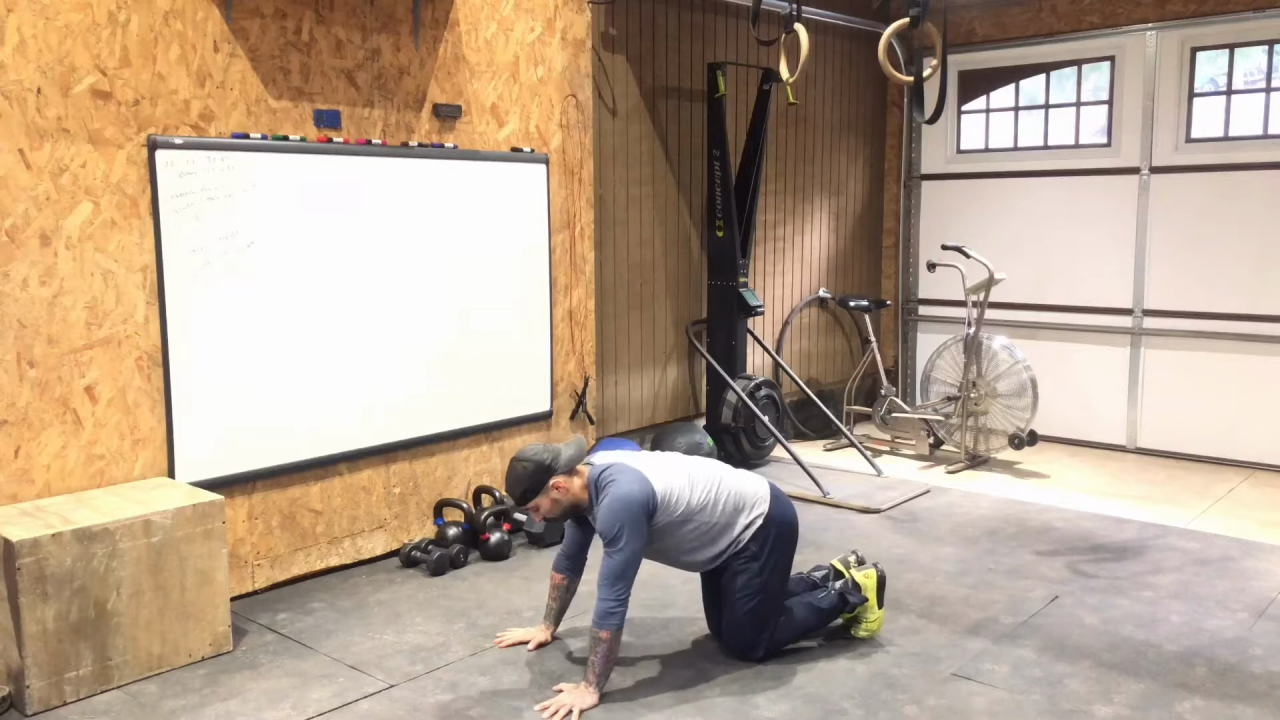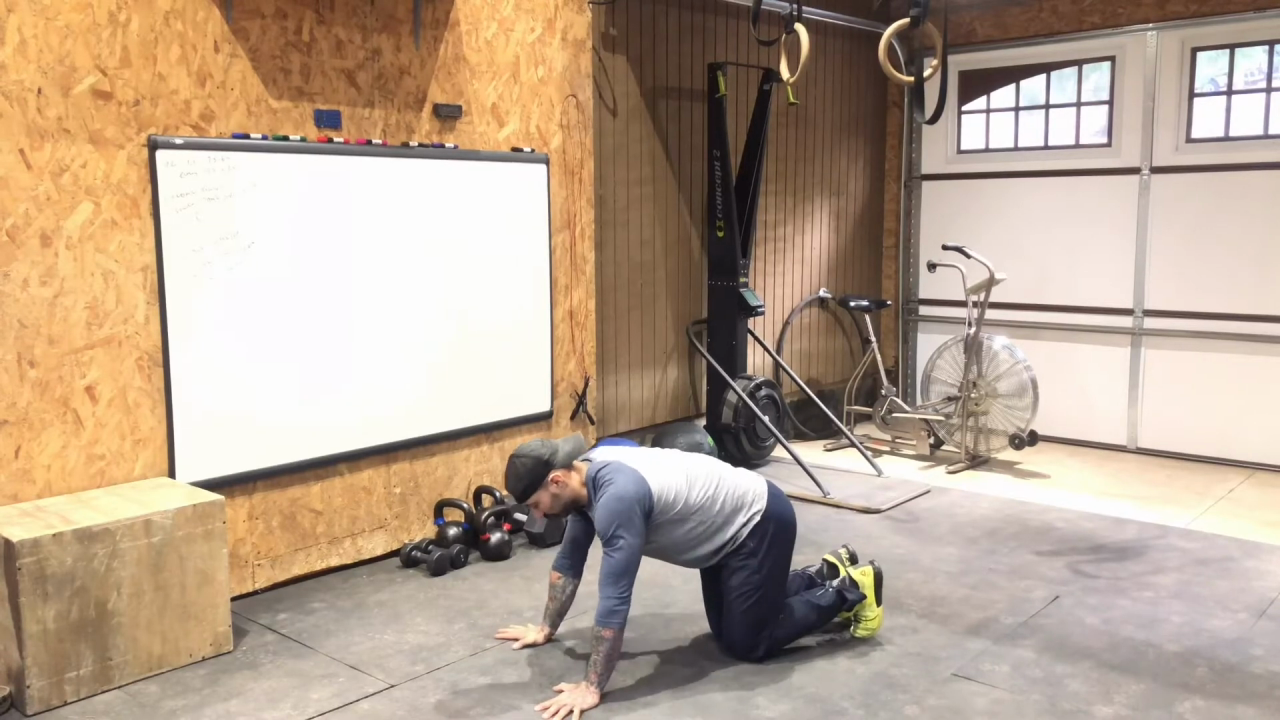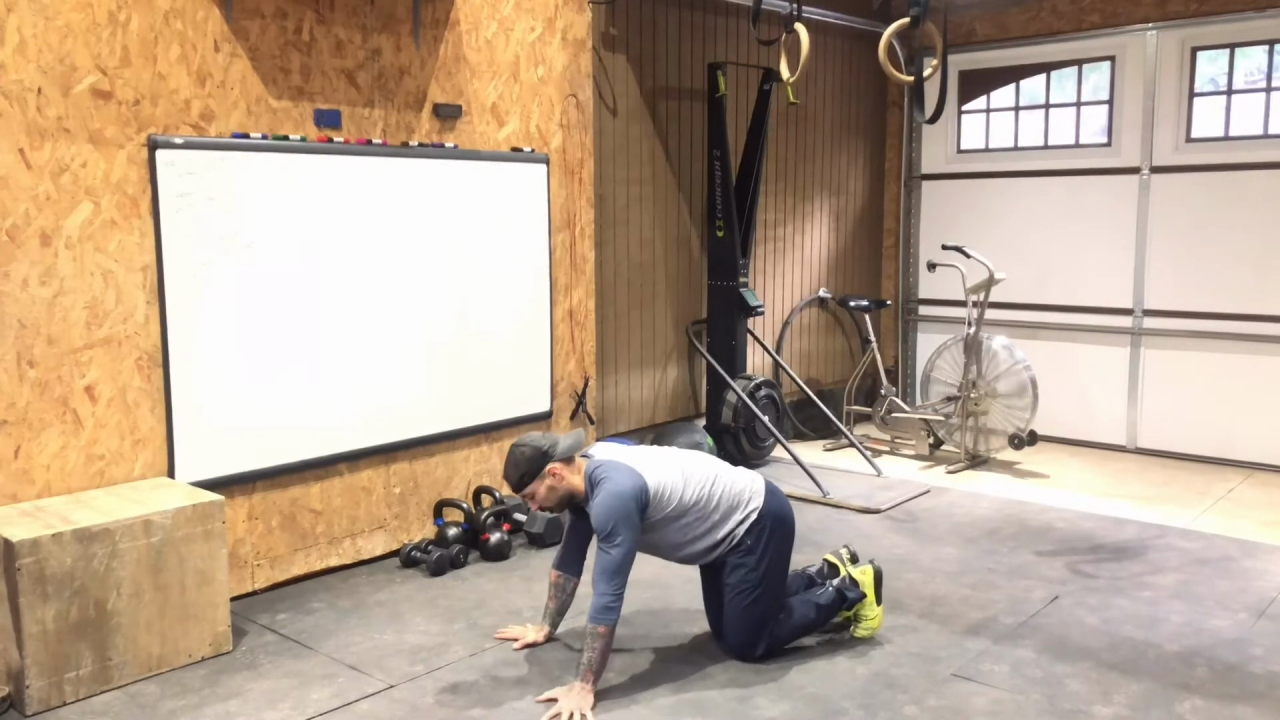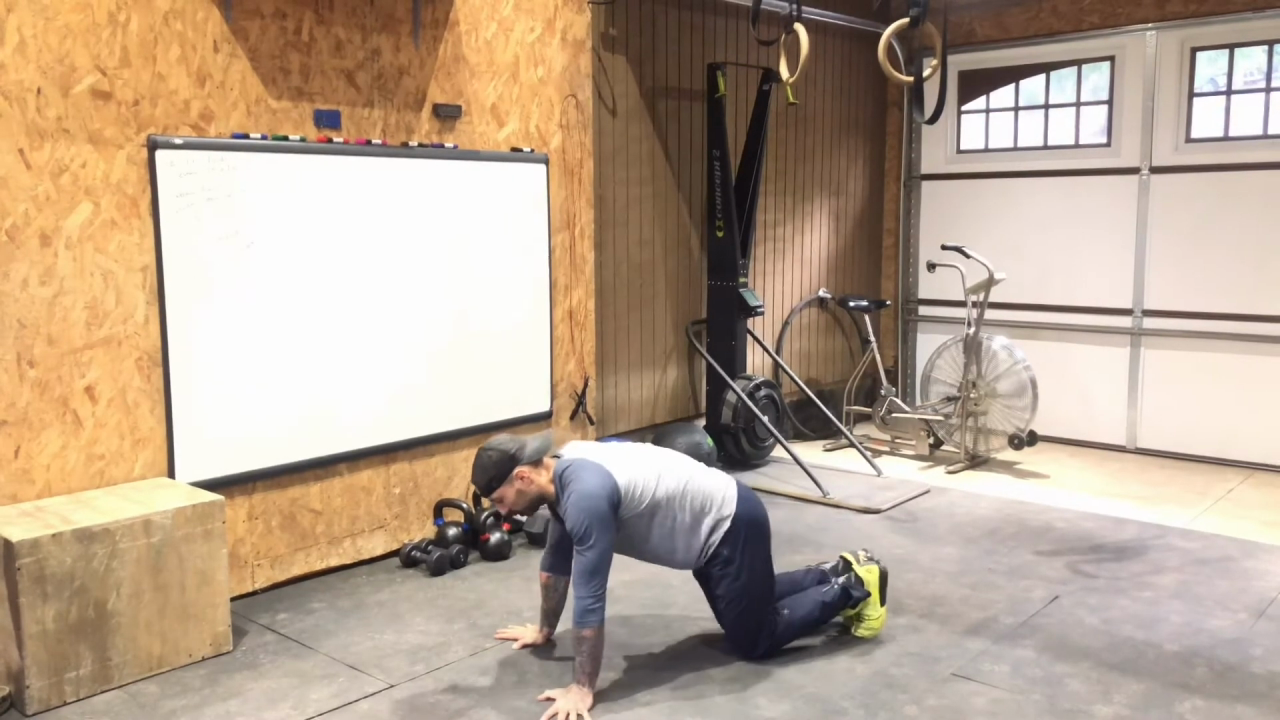
dt=1s
person 1, frame 1
left shoulder: (619, 499)
right shoulder: (586, 481)
left elbow: (612, 599)
right elbow: (569, 562)
left wrist: (590, 688)
right wrist: (547, 627)
left hip: (762, 524)
right hip: (733, 523)
left knee: (746, 643)
right knee: (724, 629)
left ankle: (852, 591)
right ankle: (832, 576)
person 1, frame 2
left shoulder: (617, 496)
right shoulder: (586, 478)
left elbow: (614, 597)
right elbow: (569, 562)
left wrist: (591, 687)
right wrist: (546, 628)
left hip: (760, 521)
right hip: (730, 523)
left knee: (746, 643)
right knee: (726, 630)
left ankle: (851, 589)
right ankle: (827, 573)
person 1, frame 3
left shoulder: (613, 493)
right shoulder: (585, 473)
left elbow: (608, 594)
right elbow: (569, 559)
left wrist: (584, 687)
right wrist: (545, 627)
left hip: (758, 521)
right hip: (730, 522)
left knee: (746, 644)
right knee: (725, 631)
left ankle: (851, 588)
right ankle: (827, 572)
person 1, frame 4
left shoulder: (585, 494)
right shoulder: (561, 473)
left elbow: (589, 596)
right elbow: (556, 560)
right wrist: (543, 629)
left hip: (731, 524)
right hip: (714, 518)
left knee: (752, 642)
right knee: (746, 608)
left ankle: (854, 587)
right ankle: (837, 572)
